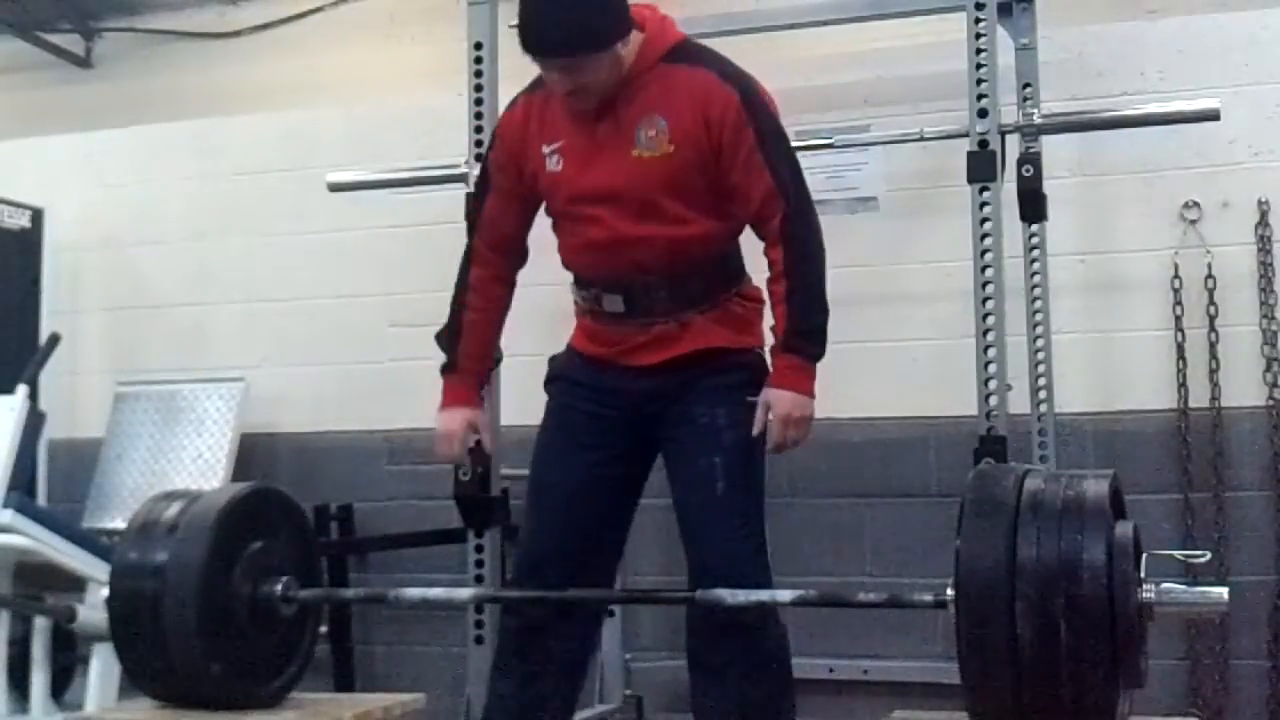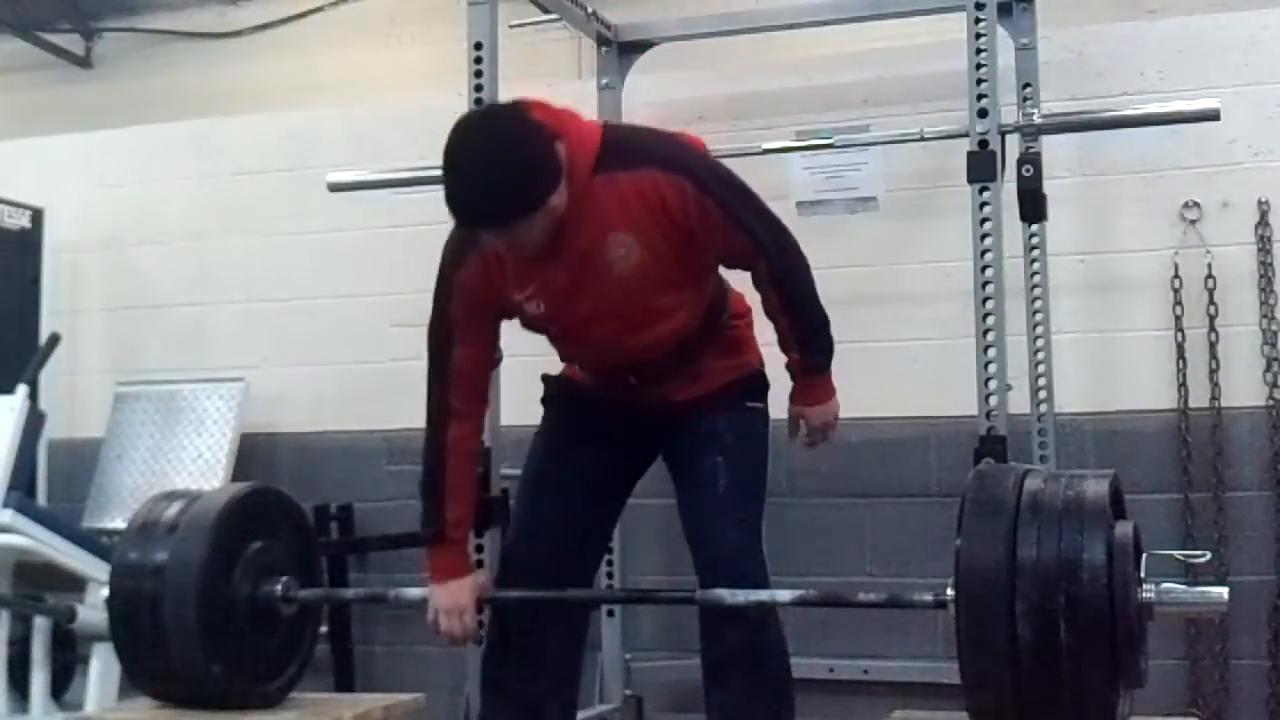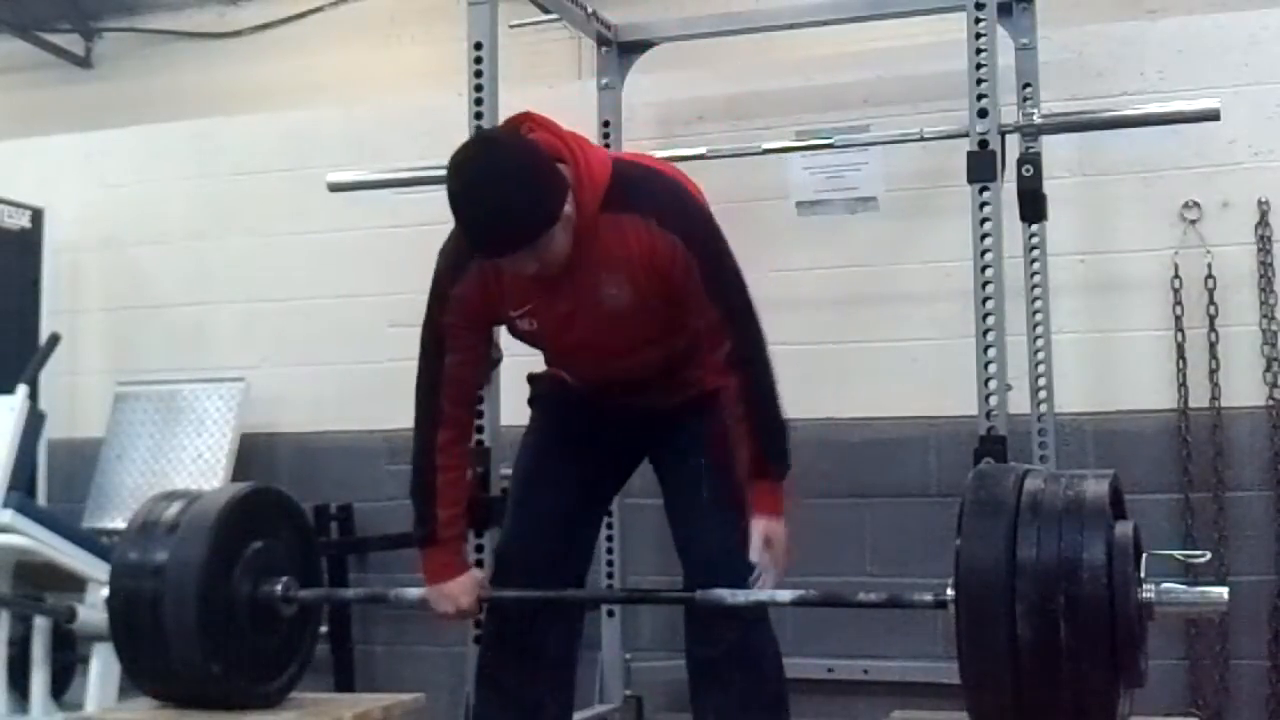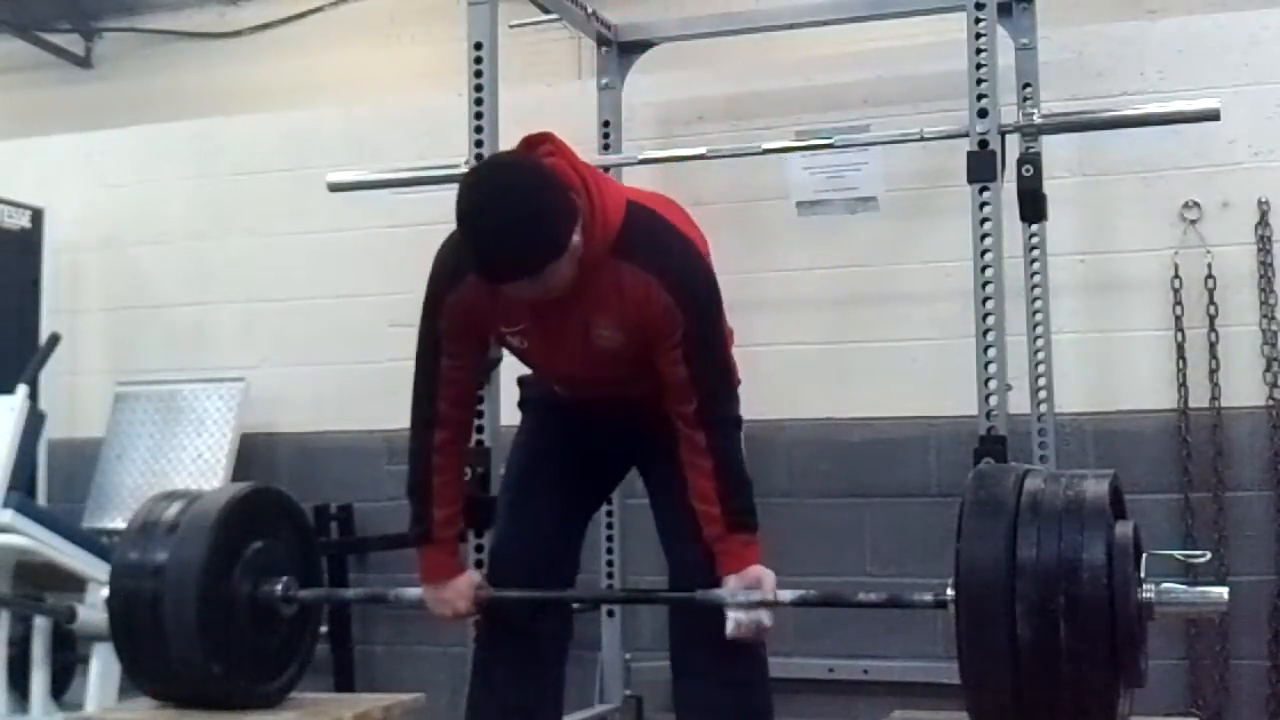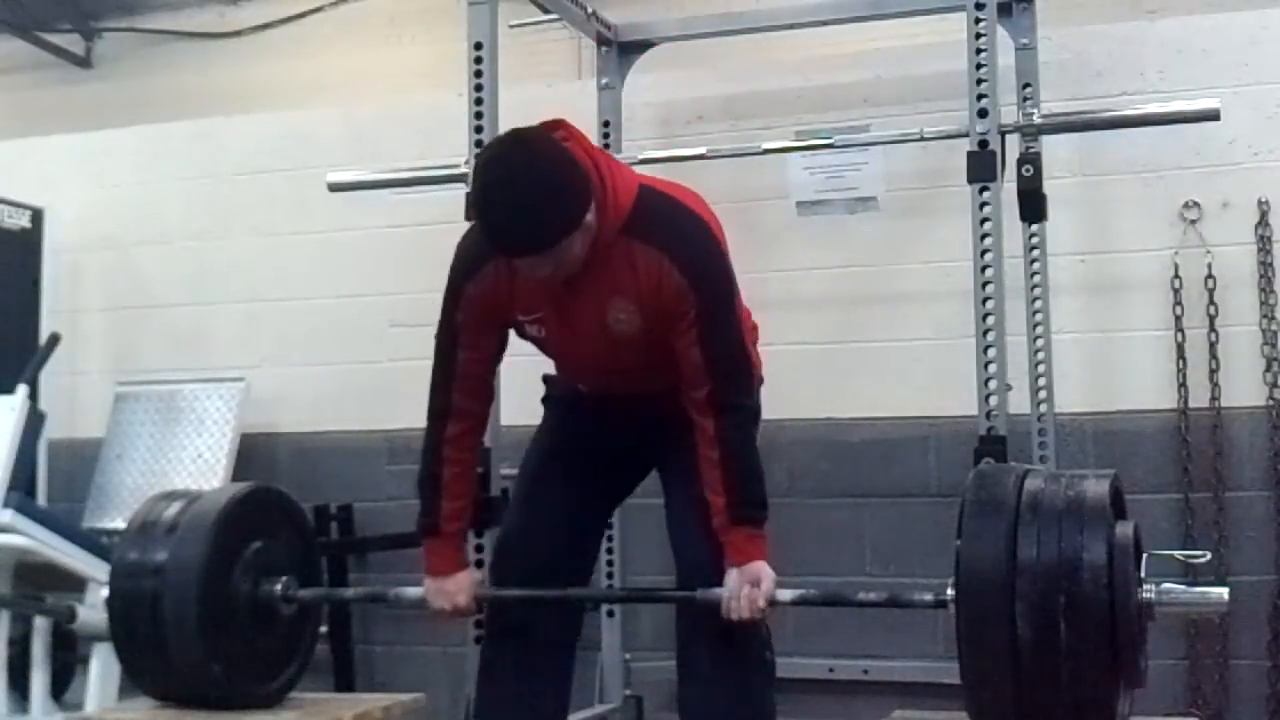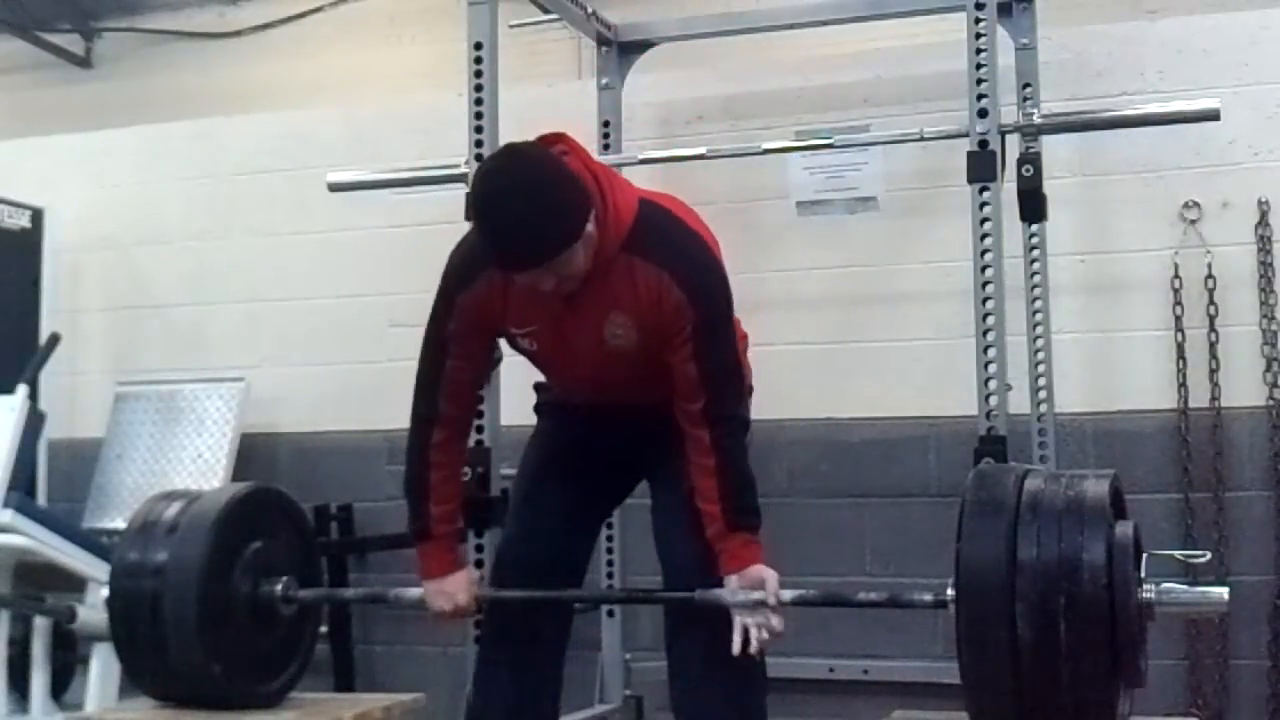
dt=0.4s
person 1, frame 1
left shoulder: (713, 92)
right shoulder: (526, 121)
left elbow: (790, 228)
right elbow: (490, 257)
left wrist: (794, 369)
right wrist: (462, 388)
left hip: (710, 367)
right hip: (596, 370)
left knee: (727, 581)
right knee: (545, 577)
person 1, frame 2
left shoulder: (659, 171)
right shoulder: (474, 260)
left elbow: (774, 259)
right elbow: (456, 402)
left wrist: (812, 382)
right wrist: (449, 560)
left hip: (712, 391)
right hip: (592, 402)
left knee: (732, 583)
right knee: (528, 585)
person 1, frame 3
left shoulder: (656, 208)
right shoulder: (468, 267)
left elbow: (736, 351)
right elbow: (446, 403)
left wrist: (764, 495)
right wrist: (442, 556)
left hip: (693, 399)
right hip: (578, 403)
left knee: (722, 589)
right knee: (521, 588)
person 1, frame 4
left shoulder: (661, 252)
right shoulder: (461, 272)
left elbow: (705, 415)
right elbow: (442, 409)
left wrist: (737, 552)
right wrist: (439, 558)
left hip: (673, 405)
right hip: (564, 409)
left knee: (710, 590)
right knee: (514, 591)
person 1, frame 5
left shoulder: (676, 236)
right shoulder: (483, 260)
left elbow: (724, 399)
right elbow: (459, 400)
left wrist: (744, 545)
right wrist: (444, 552)
left hip: (691, 405)
right hip: (588, 405)
left knee: (717, 589)
right knee: (523, 580)
person 1, frame 6
left shoulder: (673, 251)
right shoulder: (475, 271)
left elbow: (714, 413)
right elbow: (442, 408)
left wrist: (740, 551)
right wrist: (437, 554)
left hip: (681, 413)
right hip: (578, 414)
left knee: (704, 592)
right knee: (518, 593)
